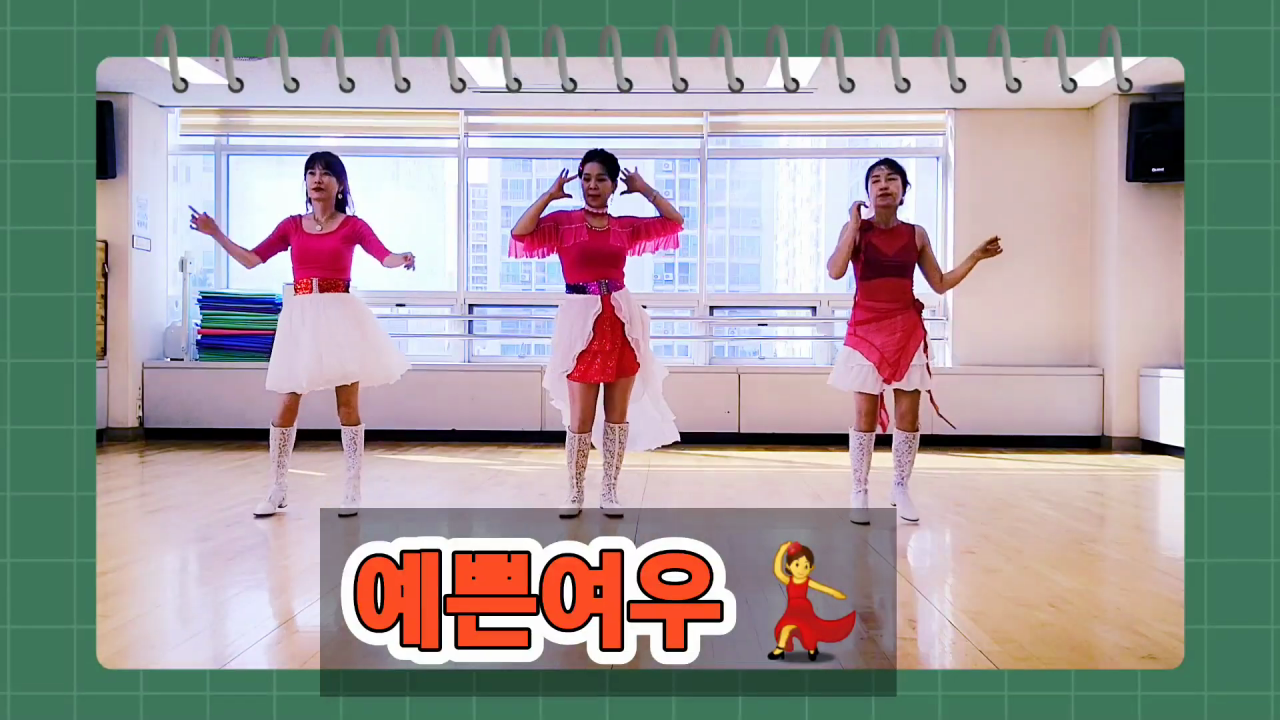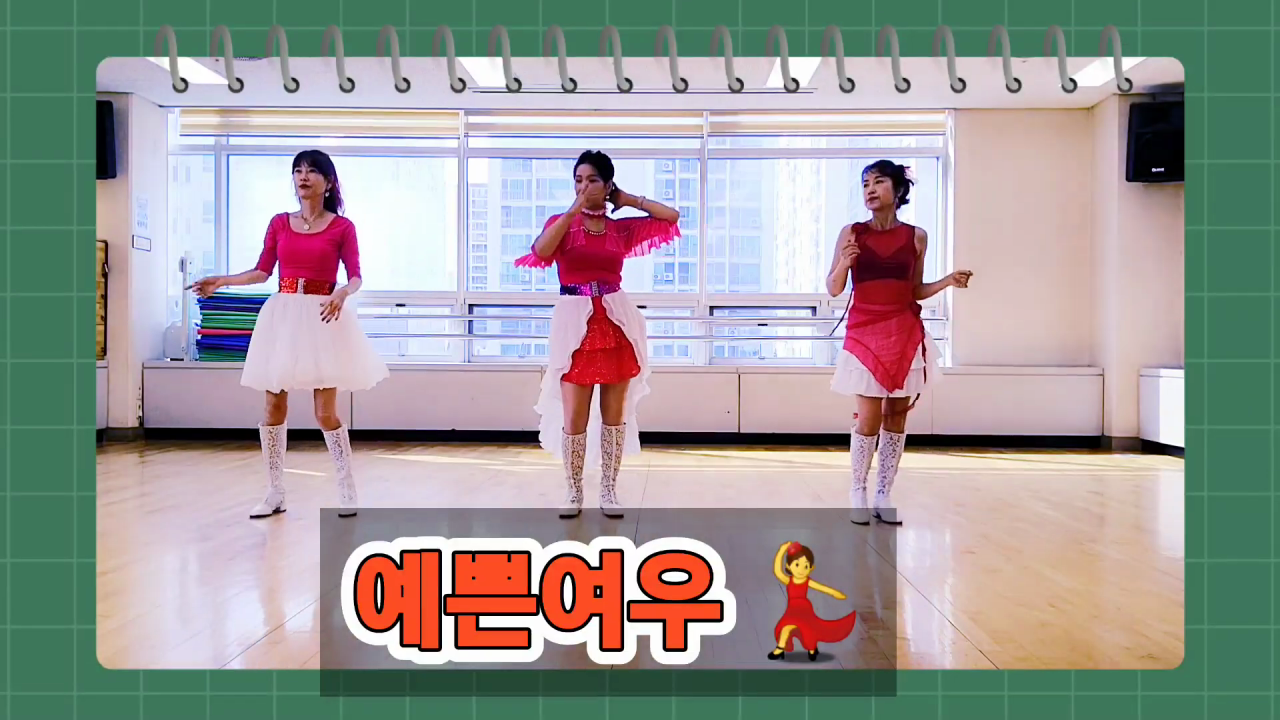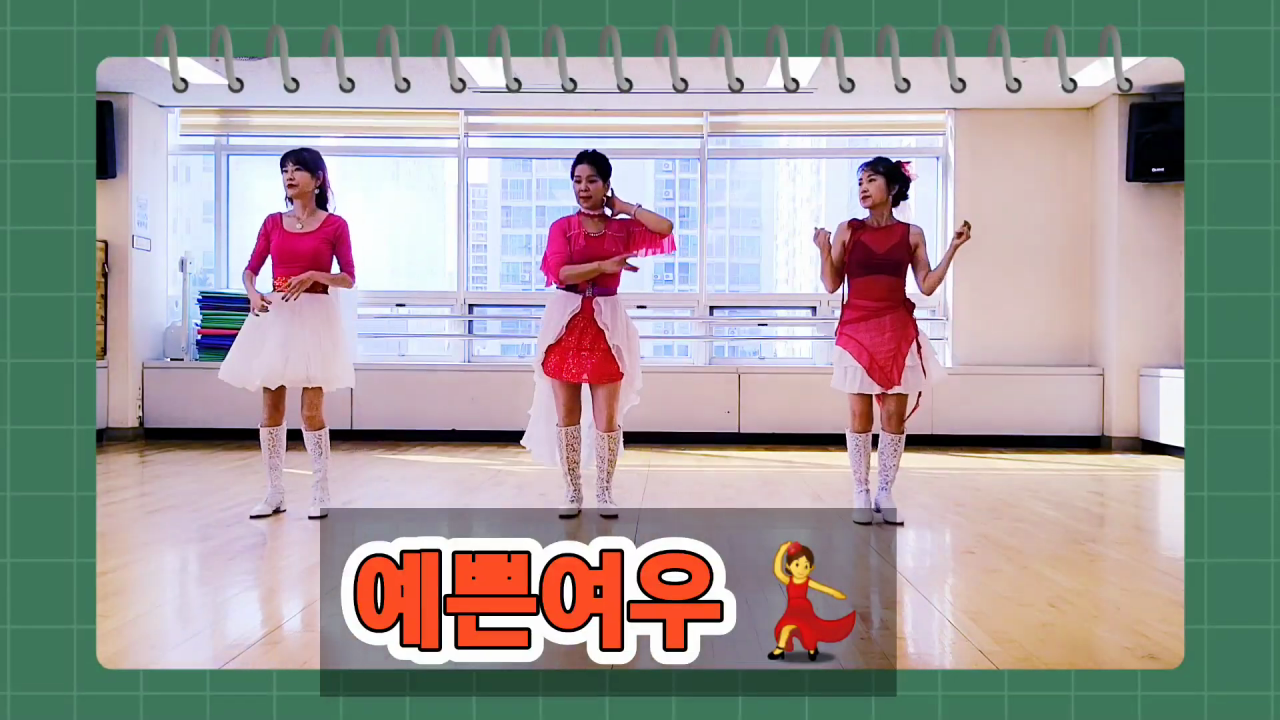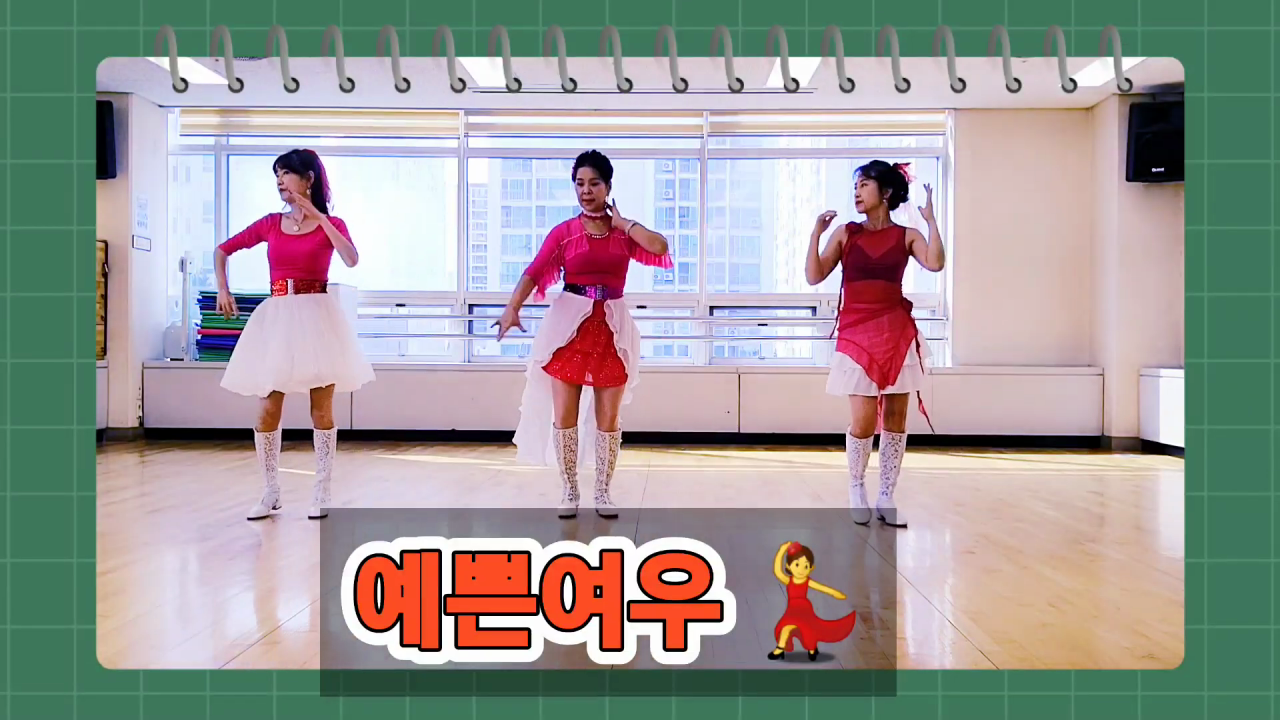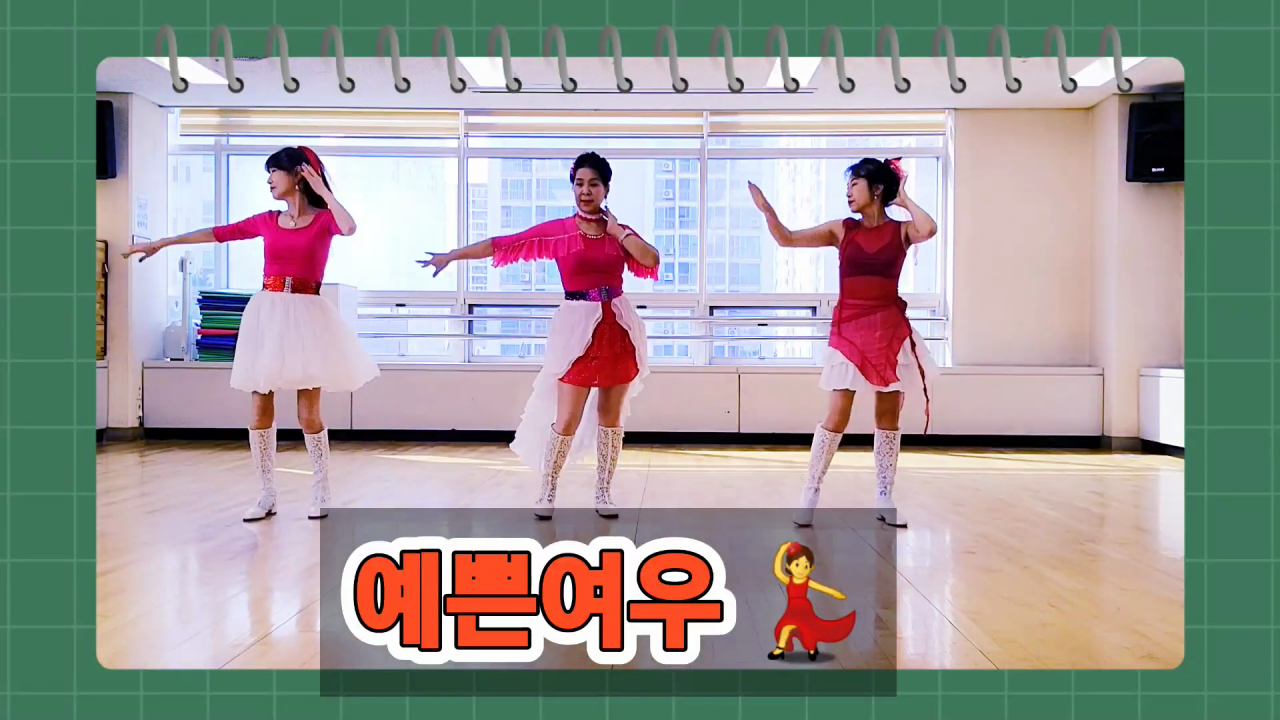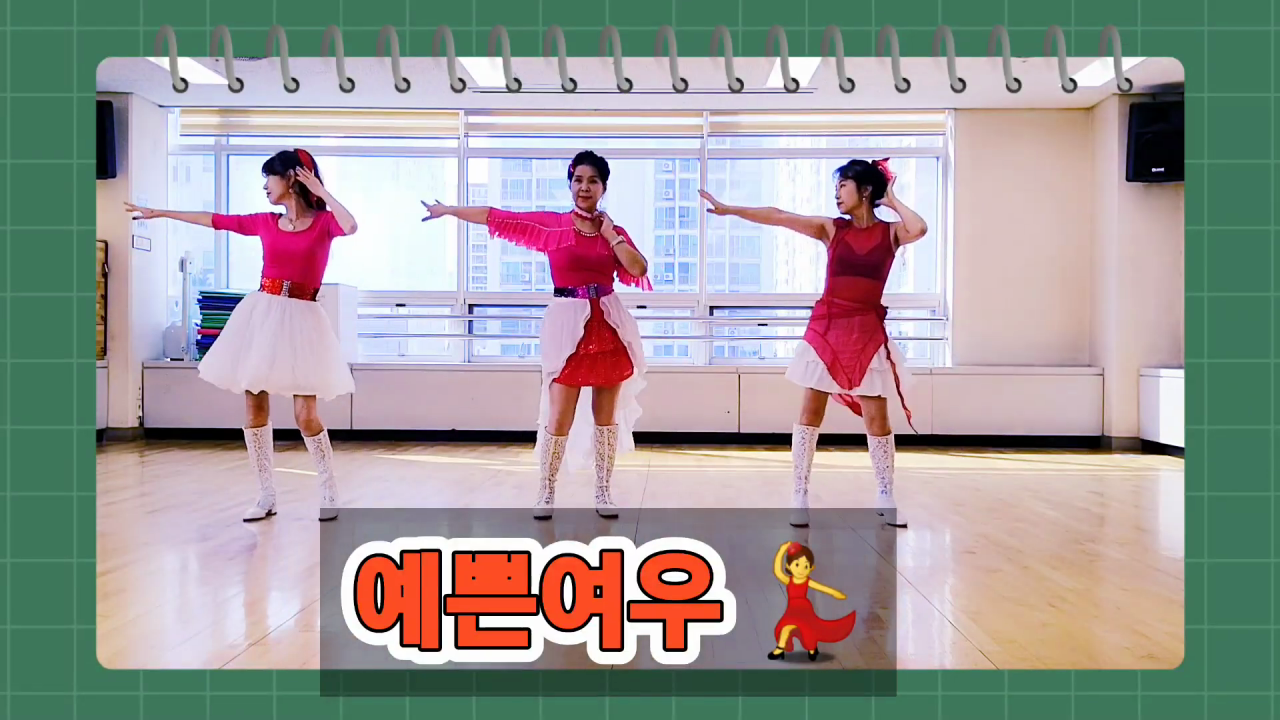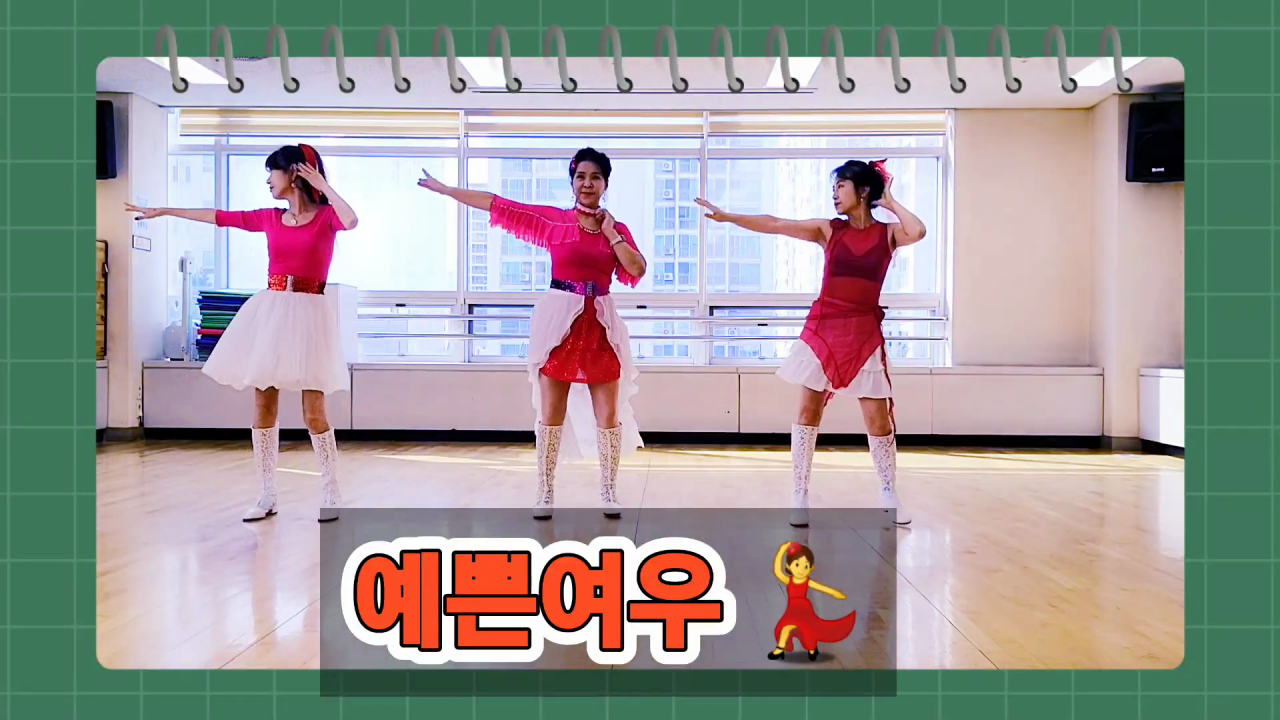
dt=0.2s
person 1, frame 1
left shoulder: (353, 226)
right shoulder: (292, 226)
left elbow: (385, 257)
right elbow: (253, 259)
left wrist: (402, 259)
right wrist: (216, 234)
left hip: (341, 316)
right hip: (300, 317)
left knee: (348, 409)
right knee: (286, 408)
left ankle: (352, 491)
right ankle: (277, 490)
person 1, frame 2
left shoulder: (342, 227)
right shoulder: (280, 223)
left elbow: (355, 276)
right elbow: (262, 271)
left wrist: (341, 295)
right wrist: (221, 282)
left hip: (323, 317)
right hip: (282, 315)
left knee: (326, 413)
right knee: (273, 408)
left ankle: (347, 490)
right ankle: (275, 492)
person 1, frame 3
left shoulder: (335, 225)
right shoulder: (272, 223)
left elbow: (349, 278)
right elbow: (251, 269)
left wrist: (312, 276)
right wrist: (253, 294)
left hip: (315, 314)
right hip: (275, 317)
left knee: (311, 412)
right knee: (271, 409)
left ankle: (321, 492)
right ankle: (274, 492)
person 1, frame 4
left shoulder: (332, 224)
right shoulder: (269, 224)
left elbow: (351, 259)
right elbow: (222, 249)
left wrist: (316, 216)
right wrist: (223, 288)
left hip: (317, 316)
right hip: (275, 317)
left knee: (321, 412)
right knee: (267, 412)
left ankle: (321, 492)
right ankle: (271, 491)
person 1, frame 5
left shoulder: (325, 219)
right shoulder: (266, 221)
left elbow: (350, 227)
right elbow: (216, 233)
left wrist: (321, 189)
right wrist: (161, 243)
left hip: (307, 315)
right hip: (266, 313)
left knee: (309, 414)
right knee: (260, 411)
left ankle: (321, 490)
right ankle: (268, 494)
person 1, frame 6
left shoulder: (324, 222)
right shoulder: (265, 223)
left elbow: (351, 227)
right elbow: (214, 220)
left wrist: (321, 191)
right wrist: (158, 213)
left hip: (300, 319)
right hip: (260, 316)
left knee: (306, 417)
right knee: (255, 409)
left ankle: (329, 491)
right ankle: (266, 494)
person 1, frame 7
left shoulder: (326, 216)
right shoulder: (269, 218)
left elbow: (352, 221)
right elbow: (218, 217)
left wrist: (323, 185)
right wrist: (161, 211)
left hip: (308, 313)
right hip: (269, 311)
left knee: (313, 414)
right knee: (264, 408)
left ankle: (331, 493)
right ankle: (268, 494)
person 2, frame 1
left shoulder: (626, 227)
right shoulder: (562, 222)
left elbow: (674, 223)
right elbow: (520, 233)
left wrist: (645, 189)
right wrist: (550, 194)
left hip: (620, 320)
right hip: (580, 321)
left knee: (618, 413)
right knee: (580, 417)
left ankle: (610, 491)
right ankle: (575, 492)
person 2, frame 2
left shoulder: (623, 230)
right shoulder: (562, 223)
left elbow: (671, 217)
right elbow: (540, 251)
left wrist: (630, 200)
right wrist: (574, 209)
left hip: (616, 322)
right hip: (574, 322)
left knee: (614, 415)
right knee: (574, 418)
left ankle: (608, 490)
right ankle: (574, 492)
person 2, frame 3
left shoulder: (623, 229)
right shoulder: (562, 226)
left elbow: (665, 228)
right elbow: (559, 272)
left wrist: (625, 208)
right wrist: (605, 265)
left hip: (606, 324)
right hip: (565, 322)
left knee: (607, 418)
right knee: (567, 415)
left ankle: (604, 491)
right ankle: (573, 491)
person 2, frame 4
left shoulder: (626, 233)
right shoulder: (563, 232)
left elbow: (660, 248)
right elbow: (533, 273)
left wrist: (622, 221)
right wrist: (512, 309)
left hip: (611, 327)
right hip: (568, 327)
left knee: (608, 420)
right knee: (564, 416)
left ankle: (603, 492)
right ankle: (570, 490)
person 2, frame 5
left shoulder: (622, 234)
right shoulder: (555, 231)
left elbow: (652, 261)
right elbow: (501, 244)
left wrist: (617, 229)
right wrist: (452, 255)
left hip: (618, 327)
right hip: (578, 327)
left knee: (611, 417)
right knee: (566, 420)
left ankle: (603, 491)
right ankle: (548, 490)
person 2, frame 6
left shoulder: (615, 233)
right shoulder: (549, 225)
left elbow: (639, 269)
right elbow: (495, 217)
left wrist: (609, 234)
right wrist: (446, 210)
left hip: (609, 325)
right hip: (568, 323)
left knee: (606, 416)
right knee: (558, 419)
left ankle: (603, 491)
right ankle: (546, 492)
person 2, frame 7
left shoulder: (617, 229)
right shoulder: (552, 220)
left elbow: (637, 270)
right elbow: (497, 204)
left wrist: (610, 233)
right wrist: (445, 189)
left hip: (600, 324)
right hip: (559, 319)
left knee: (608, 414)
right knee: (551, 413)
left ankle: (608, 490)
right ankle: (545, 492)
person 3, frame 1
left shoulder: (916, 235)
right shoulder: (856, 230)
left elbow: (941, 284)
right elbow: (835, 271)
left wrist: (976, 256)
right wrist: (854, 224)
left hip: (908, 330)
right hip: (867, 330)
left knee: (908, 417)
right knee: (865, 417)
left ankle: (901, 491)
right ankle: (859, 493)
person 3, frame 2
left shoulder: (916, 237)
right shoulder: (851, 234)
left elbow: (916, 291)
right elbow: (834, 289)
left wrist: (949, 281)
right wrist: (843, 263)
left hip: (905, 333)
right hip: (864, 333)
left knee: (896, 419)
right knee: (868, 420)
left ankle: (884, 495)
right ankle: (858, 493)
person 3, frame 3
left shoulder: (912, 234)
right shoulder: (848, 230)
left elbow: (926, 286)
right elbow: (832, 286)
left wrist: (953, 249)
right wrist: (824, 252)
left hip: (898, 330)
right hip: (856, 330)
left knee: (895, 418)
right knee: (861, 417)
left ankle: (885, 494)
right ankle: (862, 492)
person 3, frame 4
left shoulder: (907, 236)
right shoulder: (845, 233)
left elbow: (935, 264)
right elbow: (814, 277)
left wrist: (931, 220)
right wrist: (816, 233)
left hip: (897, 332)
right hip: (855, 333)
left knee: (895, 418)
right knee: (863, 421)
left ankle: (886, 497)
right ankle: (856, 488)
person 3, frame 5
left shoulder: (902, 230)
right shoulder: (841, 229)
left elbow: (929, 229)
right elbow: (787, 239)
left wrist: (904, 201)
right wrist: (766, 209)
left hip: (891, 330)
right hip: (849, 331)
left knee: (888, 418)
right knee: (836, 417)
left ankle: (885, 497)
right ankle: (811, 489)
person 3, frame 6
left shoulder: (891, 232)
right shoulder: (830, 228)
left elbow: (920, 229)
right elbow: (776, 216)
left wrist: (893, 202)
right wrist: (728, 209)
left hip: (868, 332)
right hip: (827, 329)
left knee: (877, 419)
right knee: (810, 413)
left ankle: (886, 496)
right ankle: (799, 493)
person 3, frame 7
left shoulder: (888, 233)
right shoulder: (828, 229)
left elbow: (918, 232)
right elbow: (773, 224)
left wrist: (891, 204)
right wrist: (727, 216)
left hip: (864, 333)
right hip: (823, 329)
left knee: (878, 419)
right knee: (808, 413)
left ankle: (889, 494)
right ankle: (800, 493)
